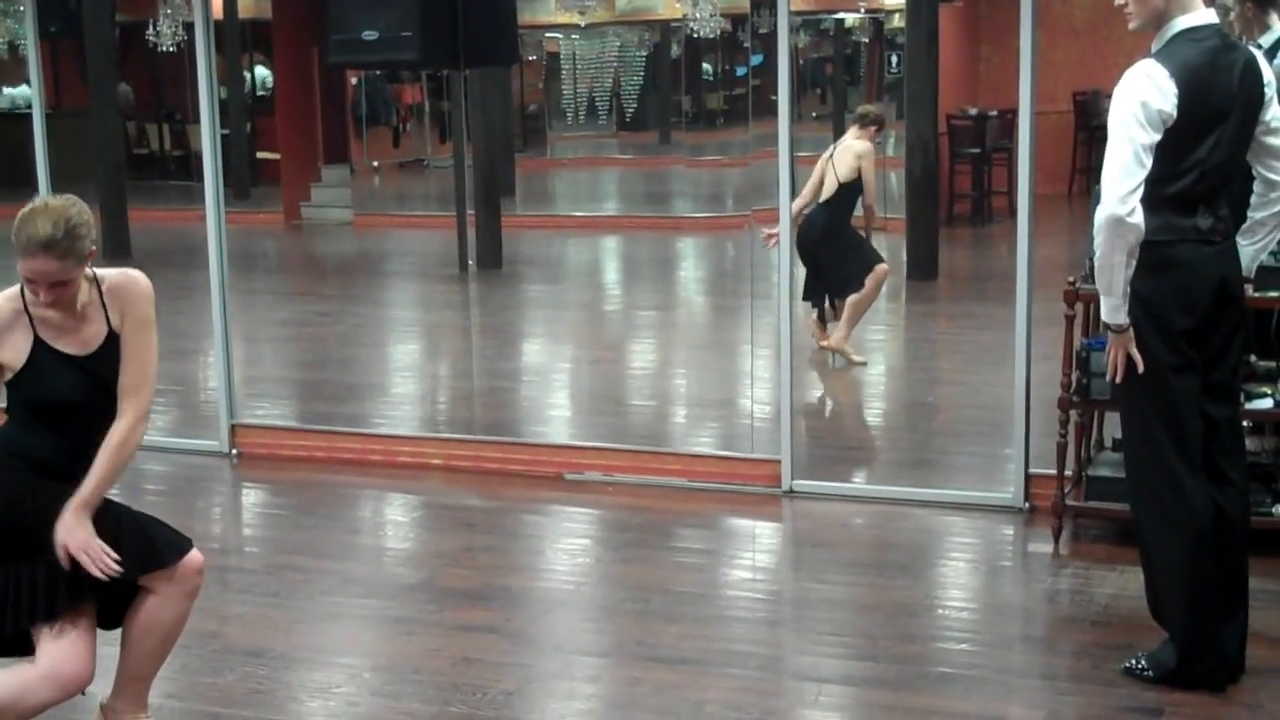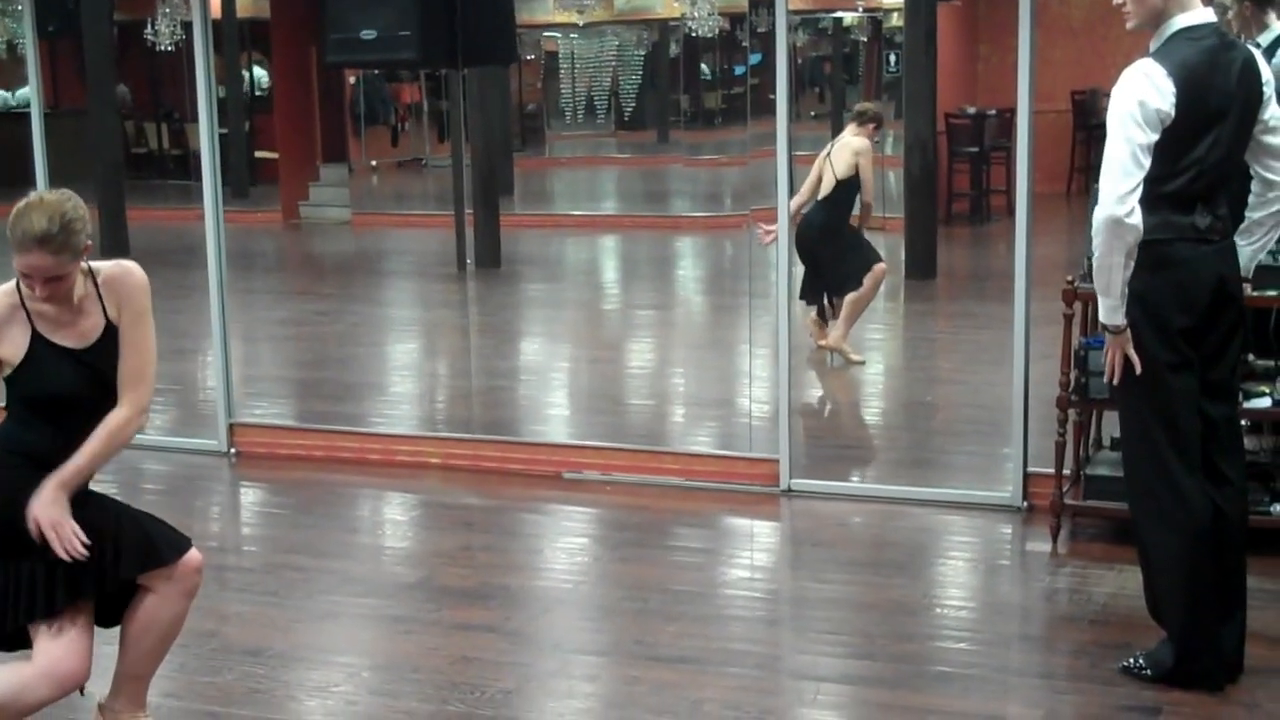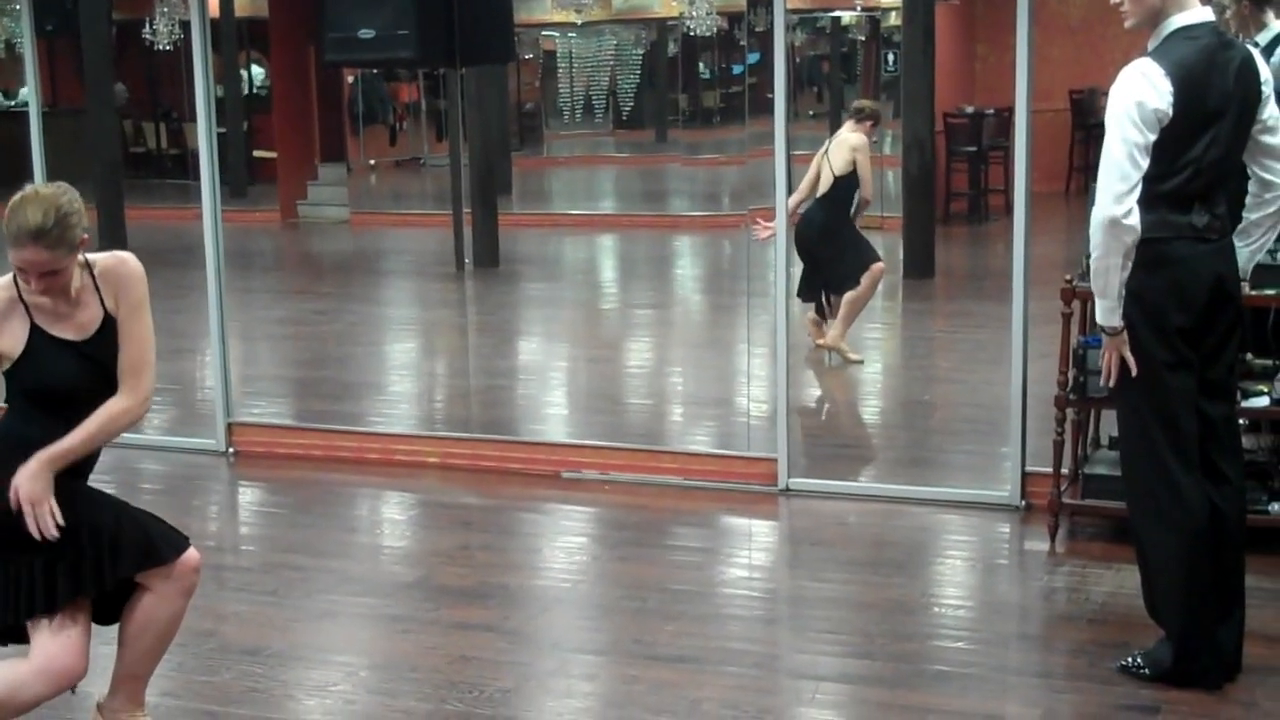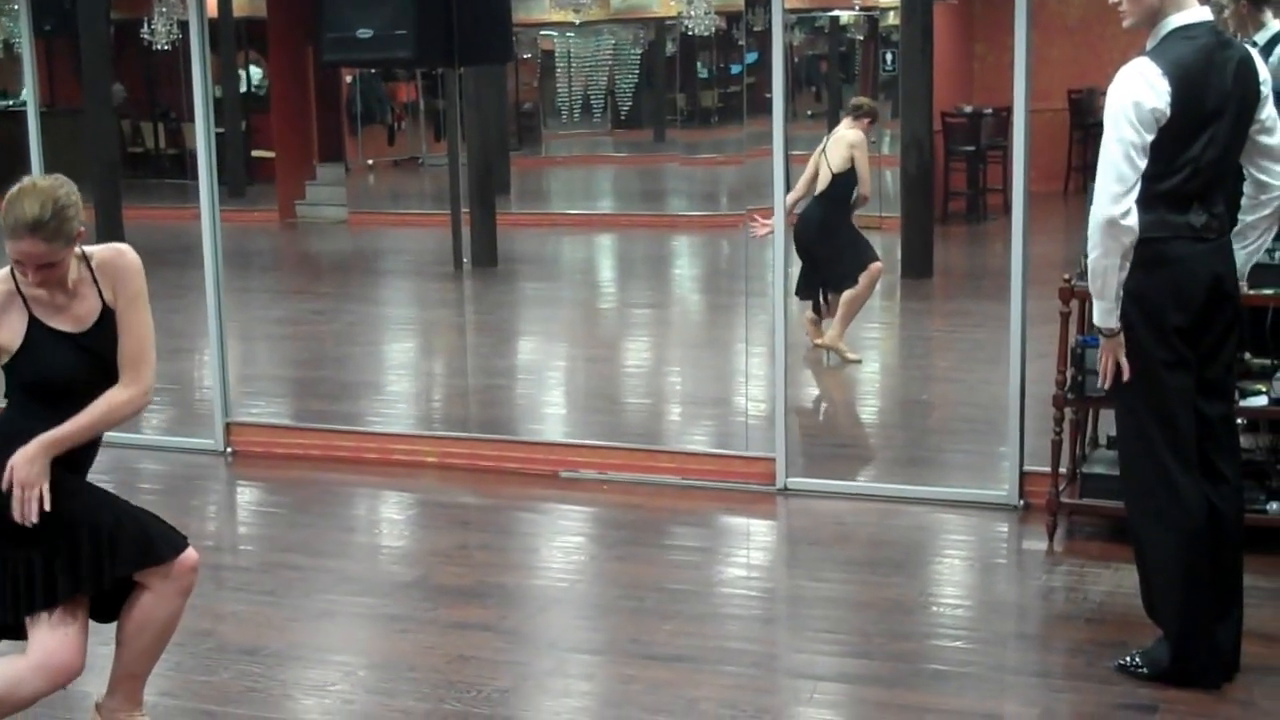
dt=0.1s
person 1, frame 1
left shoulder: (1151, 77)
left elbow: (1120, 208)
left wrist: (1114, 313)
left hip: (1163, 270)
right hip: (1218, 263)
left knee: (1166, 457)
right knee: (1218, 448)
left ankle: (1192, 648)
right ankle: (1224, 638)
person 1, frame 2
left shoulder: (1149, 76)
left elbow: (1119, 208)
left wrist: (1112, 313)
left hip: (1160, 269)
right hip: (1217, 262)
left knee: (1164, 457)
right knee: (1217, 446)
left ankle: (1190, 646)
right ankle: (1223, 637)
person 1, frame 3
left shoulder: (1146, 76)
left elbow: (1116, 209)
left wrist: (1109, 315)
left hip: (1158, 269)
right hip: (1215, 261)
left knee: (1162, 456)
right knee: (1215, 444)
left ankle: (1188, 646)
right ankle: (1221, 636)
person 1, frame 4
left shoulder: (1143, 76)
left elbow: (1114, 209)
left wrist: (1107, 318)
left hip: (1155, 267)
right hip: (1214, 263)
left knee: (1160, 455)
right knee: (1213, 445)
left ankle: (1186, 645)
right ankle: (1219, 636)
person 2, frame 1
left shoulder: (128, 293)
left elbow: (132, 415)
left wrist: (79, 510)
left hip: (70, 491)
left knee: (65, 671)
right knee: (180, 567)
person 2, frame 2
left shoulder: (123, 285)
left elbow: (133, 407)
left wrist: (60, 486)
left hip: (59, 488)
left knee: (61, 669)
right knee: (179, 566)
person 2, frame 3
left shoulder: (119, 276)
left elbow: (134, 397)
left wrist: (49, 460)
left hip: (58, 478)
left knee: (58, 665)
right knee: (176, 565)
person 2, frame 4
left shoulder: (116, 267)
left elbow: (137, 387)
left wrist: (47, 445)
left hip: (61, 473)
left knee: (56, 661)
right knee: (173, 565)
person 3, frame 1
left shoulder: (831, 151)
right shoulder: (864, 149)
left elbow: (805, 197)
right elbow: (869, 203)
left wrist: (782, 228)
right wrist: (867, 237)
left hip: (813, 231)
right hip: (827, 232)
right knee: (878, 270)
left ankle: (821, 320)
right ankle: (839, 337)
person 3, frame 2
left shoulder: (830, 148)
right shoulder: (861, 145)
left elbow: (803, 195)
right elbow: (867, 199)
left wrist: (779, 226)
right wrist: (860, 227)
left hip: (813, 229)
right hip: (826, 230)
right knee: (876, 270)
left ankle: (820, 317)
right ankle: (837, 337)
person 3, frame 3
left shoulder: (828, 145)
right shoulder: (859, 141)
left elbow: (801, 193)
right elbow: (865, 196)
left wrist: (778, 223)
right wrist: (853, 219)
left hip: (813, 227)
right hip: (825, 228)
right knee: (873, 269)
left ankle: (819, 317)
right ankle: (836, 336)
person 3, frame 4
left shoulder: (827, 142)
right shoulder: (856, 138)
left elbow: (799, 190)
right elbow: (864, 193)
left wrist: (776, 221)
right wrist: (849, 210)
left hip: (813, 225)
right hip: (825, 226)
right knee: (871, 269)
left ankle: (816, 316)
right ankle: (834, 336)
